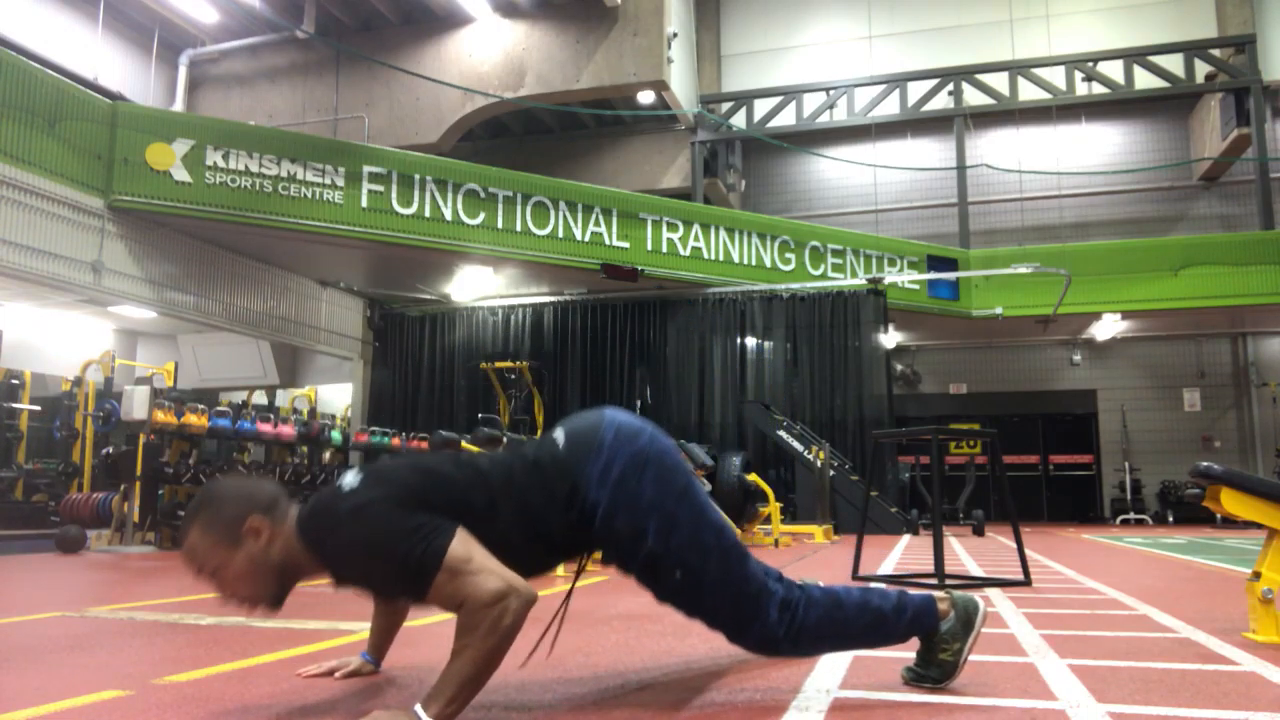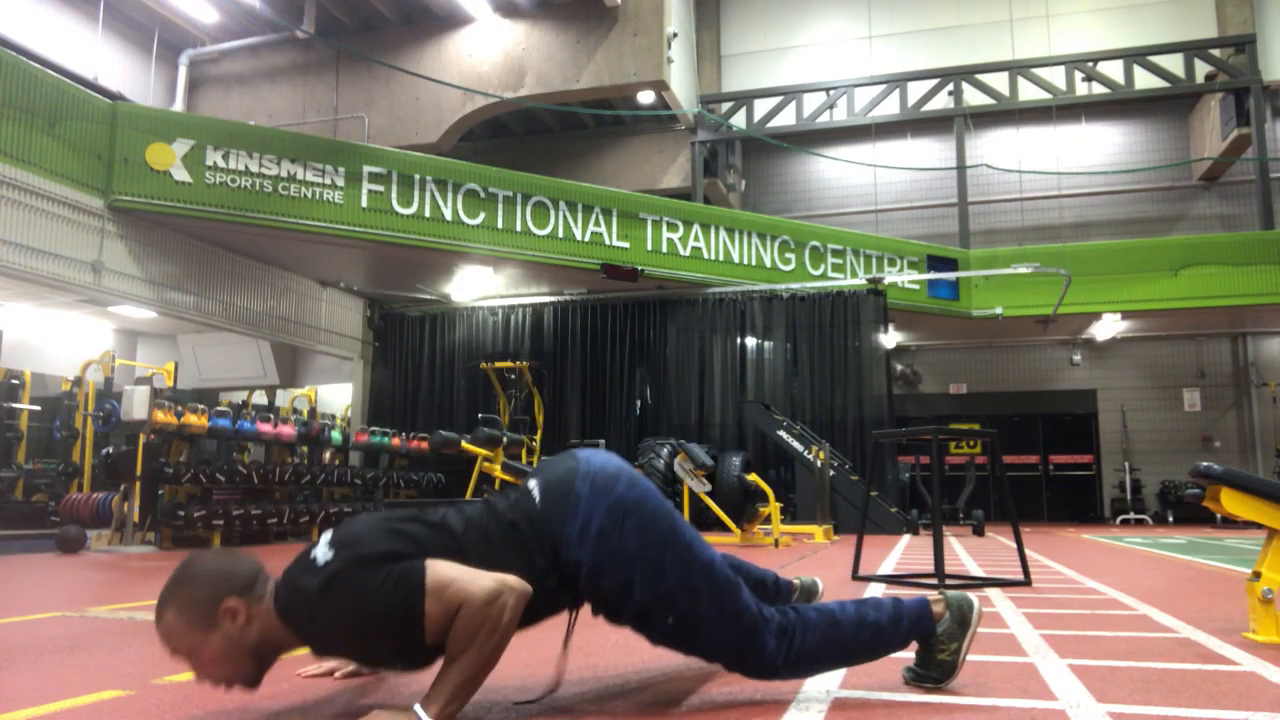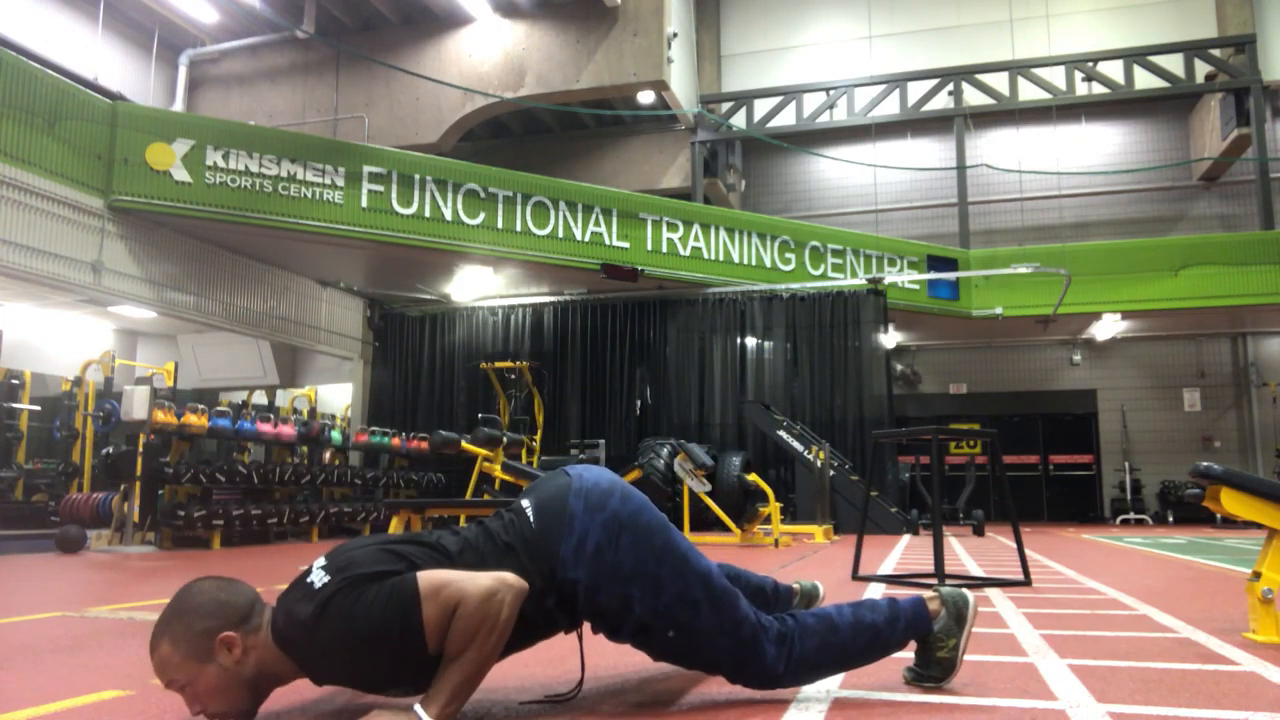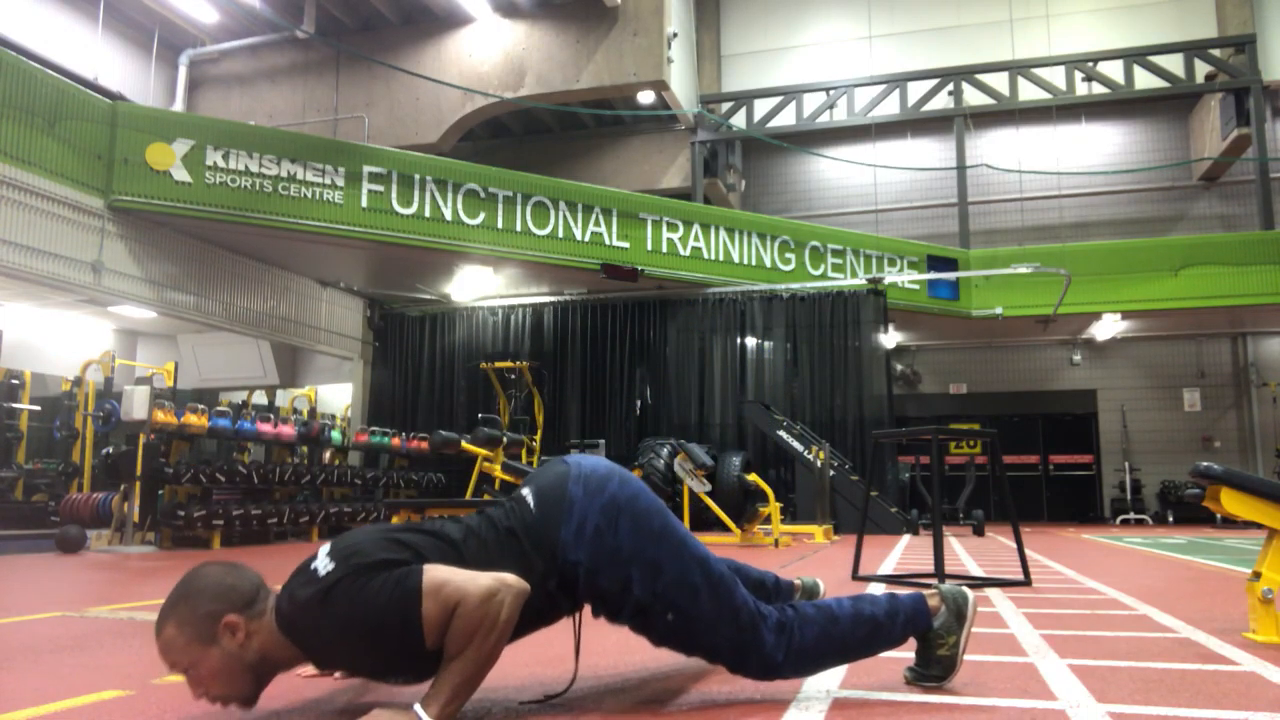
dt=0.2s
person 1, frame 1
left shoulder: (356, 525)
right shoulder: (343, 515)
left elbow: (503, 596)
left hip: (615, 476)
right hip: (601, 457)
left knee: (762, 620)
right knee: (713, 581)
left ankle: (940, 614)
right ankle: (779, 584)
person 1, frame 2
left shoulder: (333, 603)
right shoulder: (317, 585)
left elbow: (499, 596)
left hip: (595, 522)
right hip: (579, 492)
left knee: (764, 647)
right knee: (694, 578)
left ankle: (936, 614)
right ankle: (787, 590)
person 1, frame 3
left shoulder: (331, 632)
right shoulder: (311, 608)
left elbow: (496, 591)
left hip: (590, 539)
right hip: (572, 507)
right knee: (690, 586)
left ankle: (932, 611)
right ankle: (786, 594)
person 1, frame 4
left shoulder: (334, 617)
right shoulder: (314, 598)
left elbow: (499, 592)
left hip: (590, 523)
right hip: (572, 497)
left knee: (763, 646)
right knee: (690, 579)
left ankle: (932, 608)
right ankle: (788, 589)
